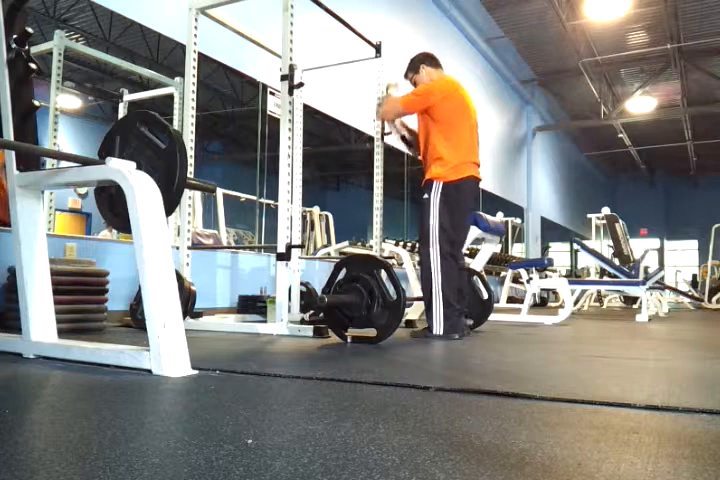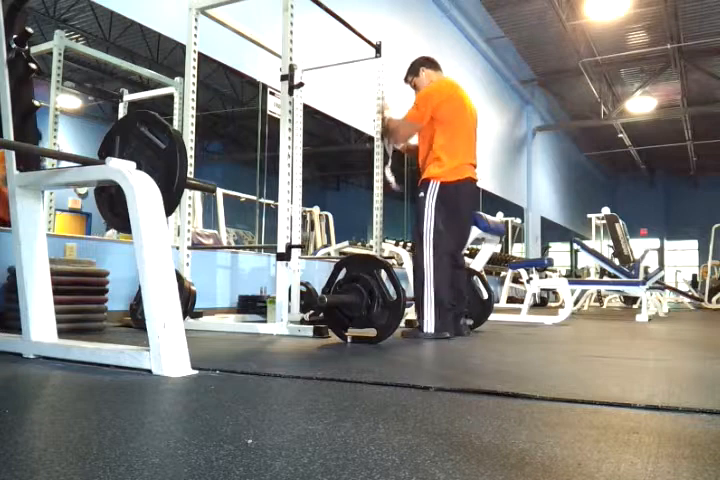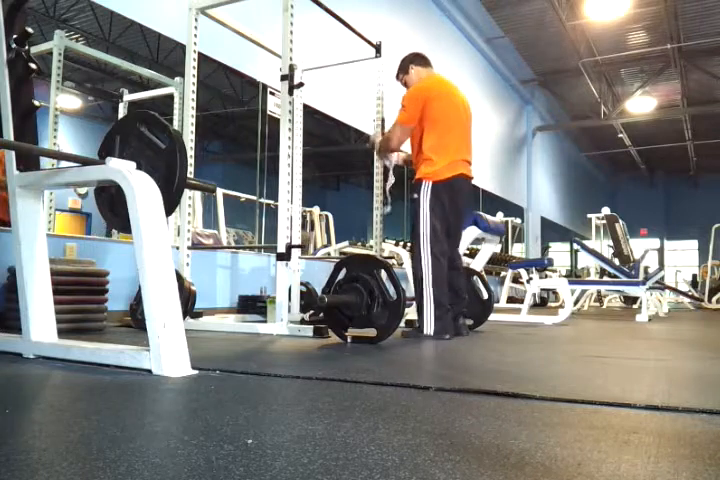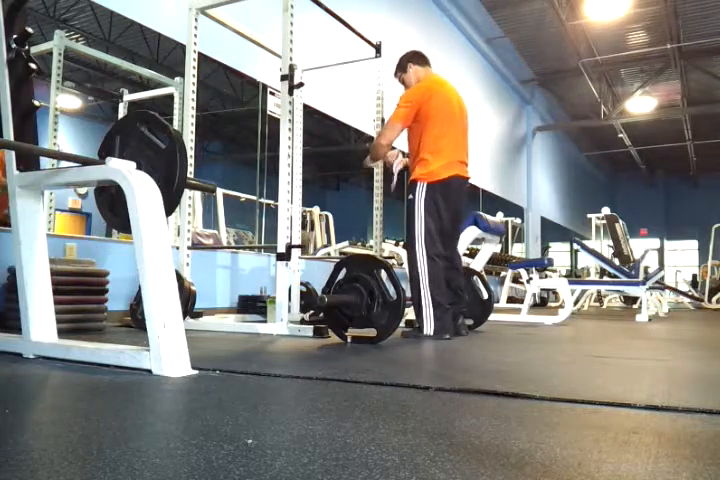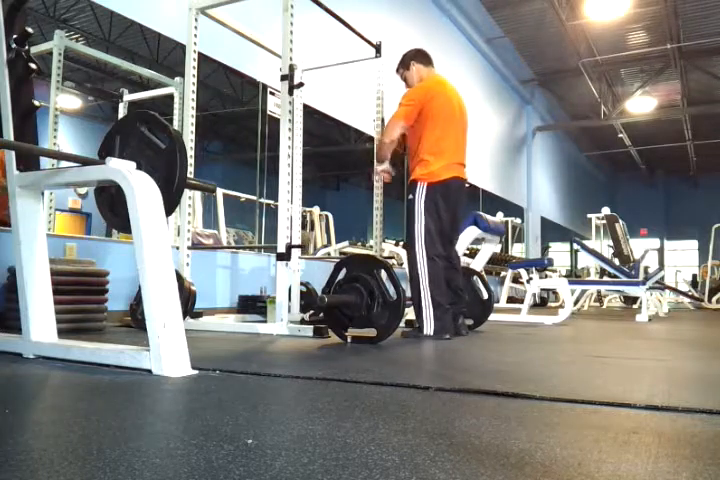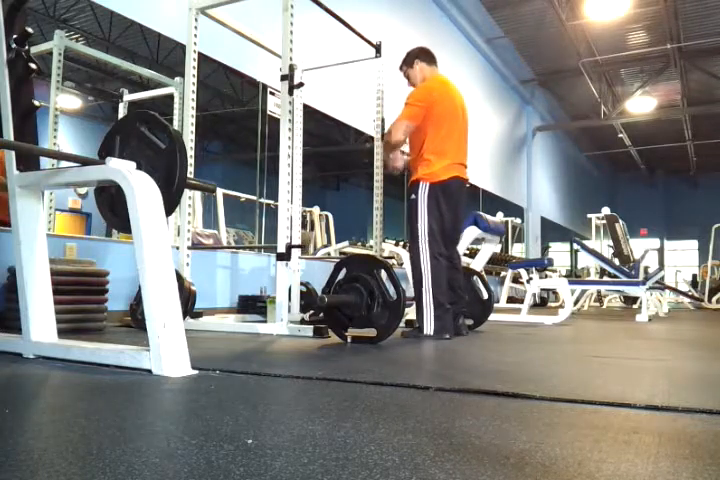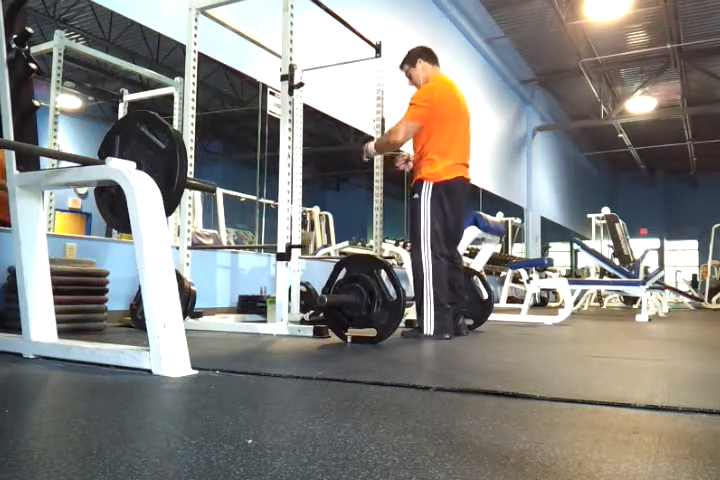
dt=0.3s
person 1, frame 1
left shoulder: (434, 89)
right shoulder: (458, 93)
left elbow: (385, 112)
left wrist: (390, 94)
right wrist: (403, 129)
left hip: (446, 180)
right hip: (465, 179)
left knee: (435, 252)
right knee: (450, 251)
left ankle: (442, 324)
right ankle: (455, 319)
person 1, frame 2
left shoulder: (433, 92)
right shoulder: (461, 96)
left elbow: (400, 134)
left wrist: (387, 122)
right wrist: (406, 144)
left hip: (443, 181)
right hip: (464, 180)
left knee: (430, 251)
right knee: (451, 251)
left ankle: (433, 323)
right ankle: (455, 319)
person 1, frame 3
left shoulder: (420, 91)
right shoulder: (456, 94)
left elbow: (394, 139)
left wrist: (381, 148)
right wrist: (405, 158)
left hip: (436, 179)
right hip: (460, 177)
left knee: (429, 251)
right knee: (448, 250)
left ankle: (435, 324)
right ankle: (456, 319)
person 1, frame 4
left shoulder: (419, 92)
right shoulder: (453, 93)
left elbow: (385, 139)
left wrist: (374, 159)
right wrist: (406, 159)
left hip: (432, 181)
right hip: (456, 178)
left knee: (425, 251)
right knee: (446, 250)
left ankle: (434, 324)
right ankle: (455, 318)
person 1, frame 5
left shoulder: (420, 92)
right shoulder: (453, 94)
left elbow: (389, 138)
left wrist: (382, 164)
right wrist: (402, 145)
left hip: (431, 181)
right hip: (454, 179)
left knee: (424, 251)
right knee: (445, 250)
left ankle: (434, 324)
right ankle: (454, 318)
person 1, frame 6
left shoulder: (425, 92)
right shoulder: (454, 93)
left elbow: (396, 136)
left wrist: (390, 151)
right wrist: (406, 158)
left hip: (432, 181)
right hip: (454, 179)
left knee: (428, 251)
right knee: (446, 250)
left ankle: (434, 324)
right ankle: (455, 319)
person 1, frame 7
left shoulder: (430, 92)
right shoulder: (454, 92)
left elbow: (399, 136)
left wrist: (372, 147)
right wrist: (414, 161)
left hip: (435, 182)
right hip: (455, 179)
left knee: (428, 251)
right knee: (447, 250)
left ankle: (433, 324)
right ankle: (454, 319)
